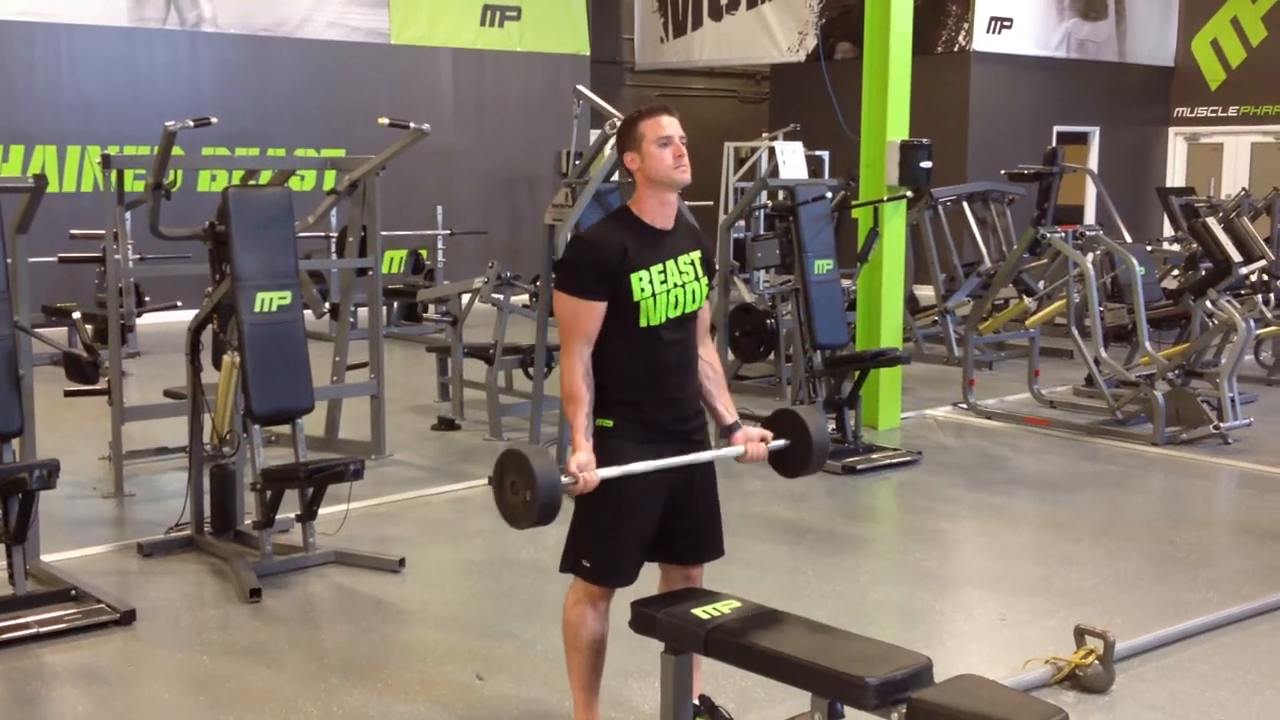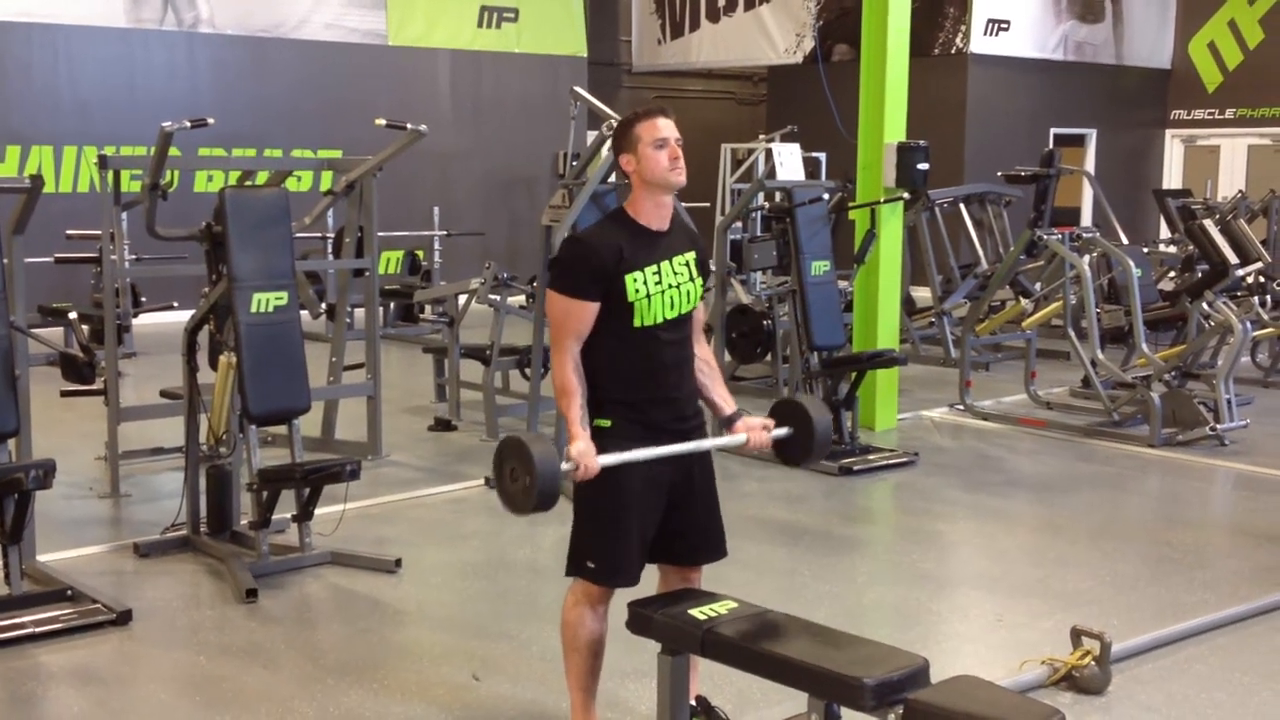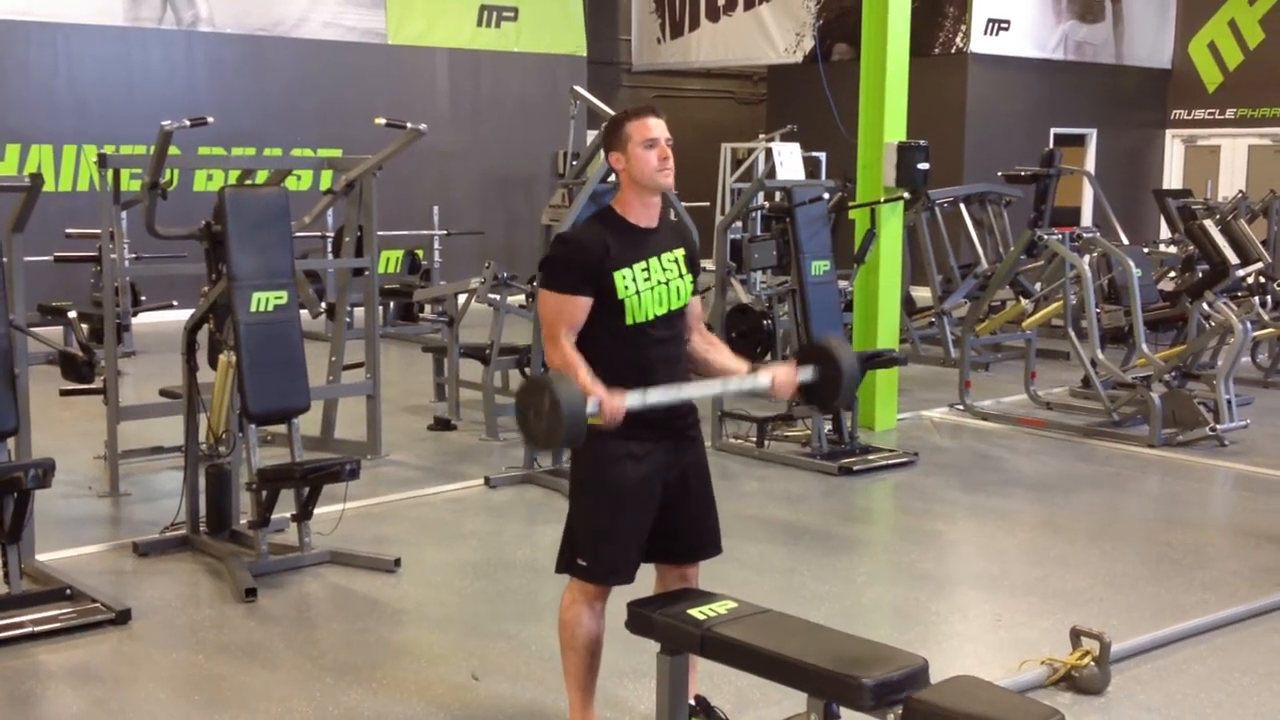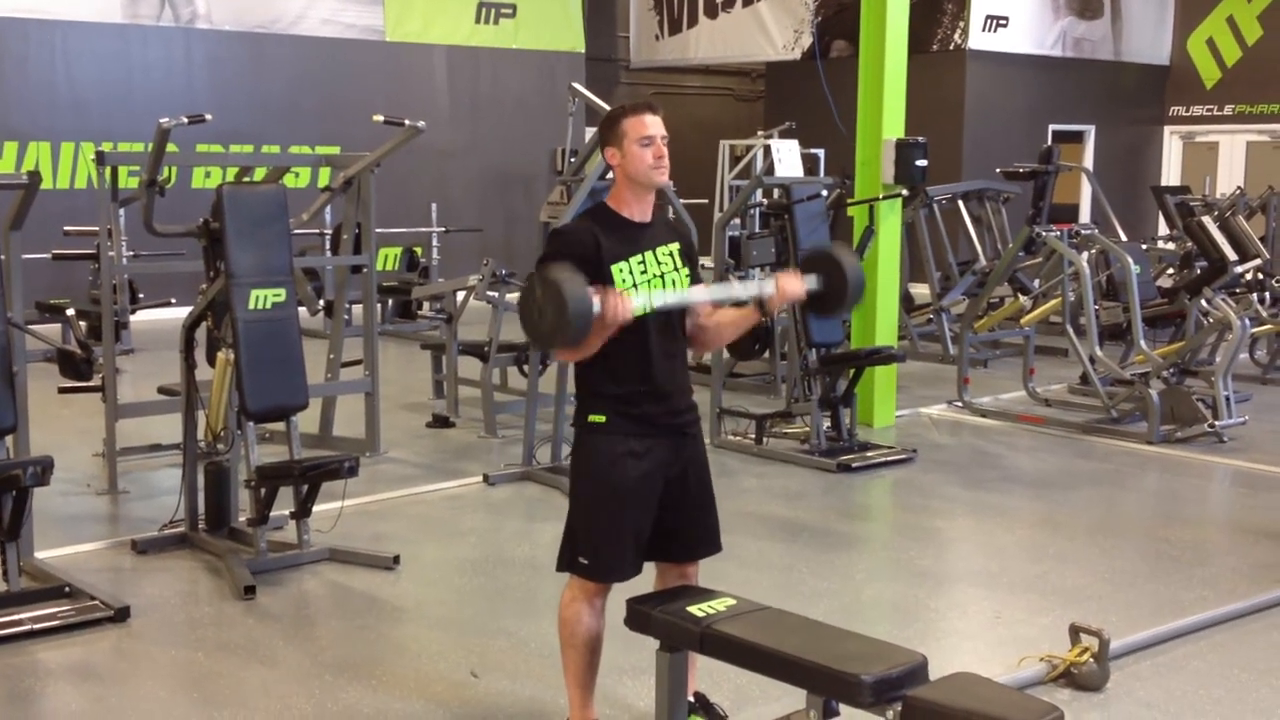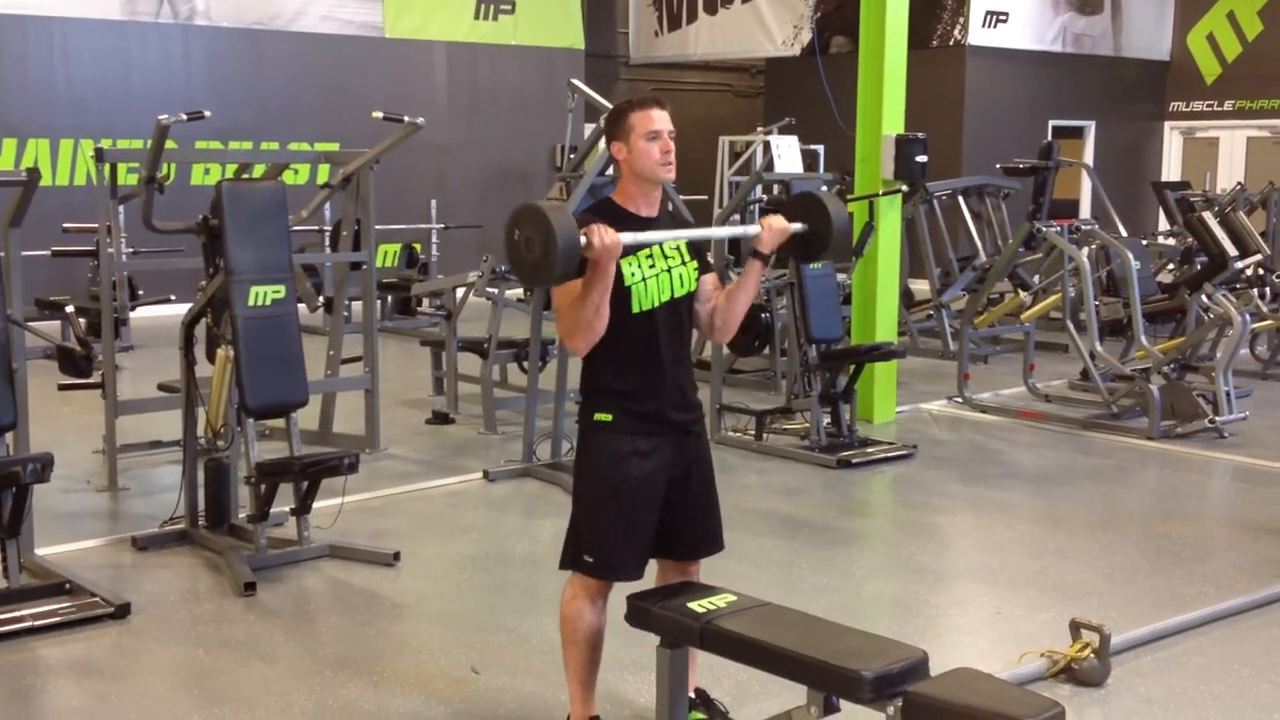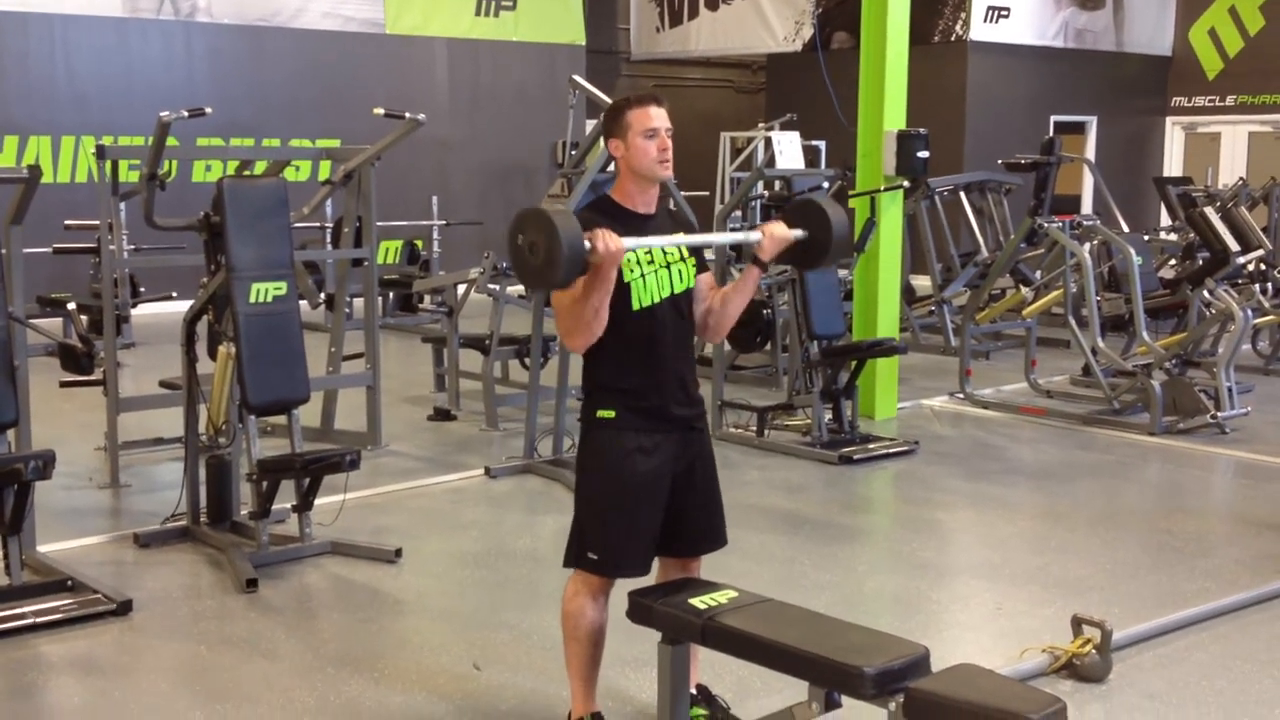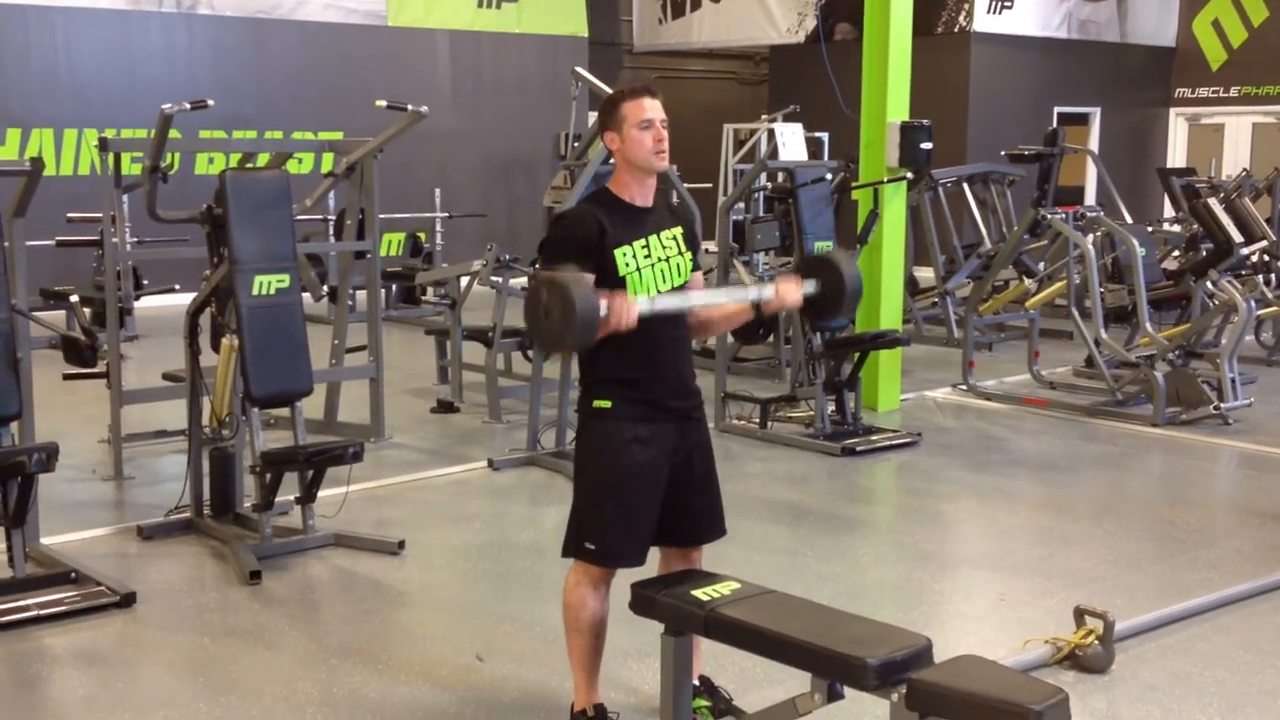
dt=0.2s
person 1, frame 1
left shoulder: (695, 242)
right shoulder: (599, 247)
right elbow: (576, 353)
left wrist: (731, 423)
right wrist: (581, 444)
left hip: (687, 435)
right hip: (622, 442)
left knee: (687, 569)
right knee: (597, 581)
person 1, frame 2
left shoulder: (690, 244)
right shoulder: (594, 249)
right elbow: (566, 351)
left wrist: (734, 415)
right wrist: (577, 437)
left hip: (685, 434)
right hip: (619, 443)
left knee: (686, 569)
right knee: (597, 582)
person 1, frame 3
left shoulder: (680, 241)
right shoulder: (583, 247)
right elbow: (558, 344)
left wrist: (753, 373)
right wrist: (594, 393)
left hip: (680, 429)
right hip: (616, 437)
left knee: (683, 567)
right knee: (592, 581)
person 1, frame 4
left shoulder: (677, 238)
right shoulder: (581, 241)
left elbow: (701, 334)
right elbow: (565, 345)
left wrist: (761, 305)
right wrist: (606, 317)
left hip: (679, 425)
right hip: (612, 434)
left knee: (682, 564)
right knee: (592, 577)
person 1, frame 5
left shoulder: (683, 230)
right shoulder: (590, 231)
left elbow: (718, 327)
right elbow: (578, 339)
left wrist: (759, 257)
right wrist: (603, 264)
left hip: (683, 423)
right hip: (617, 431)
left knee: (685, 562)
right knee: (596, 574)
person 1, frame 6
left shoulder: (680, 228)
right shoulder: (588, 230)
left elbow: (711, 323)
right elbow: (575, 336)
left wrist: (759, 262)
right wrist: (604, 267)
left hip: (685, 420)
right hip: (620, 428)
left knee: (686, 558)
right knee: (597, 571)
person 1, frame 7
left shoulder: (676, 220)
right shoulder: (583, 226)
left wrist: (759, 304)
right wrist: (604, 317)
left hip: (683, 411)
right hip: (618, 418)
left knee: (686, 549)
right knee: (597, 563)
